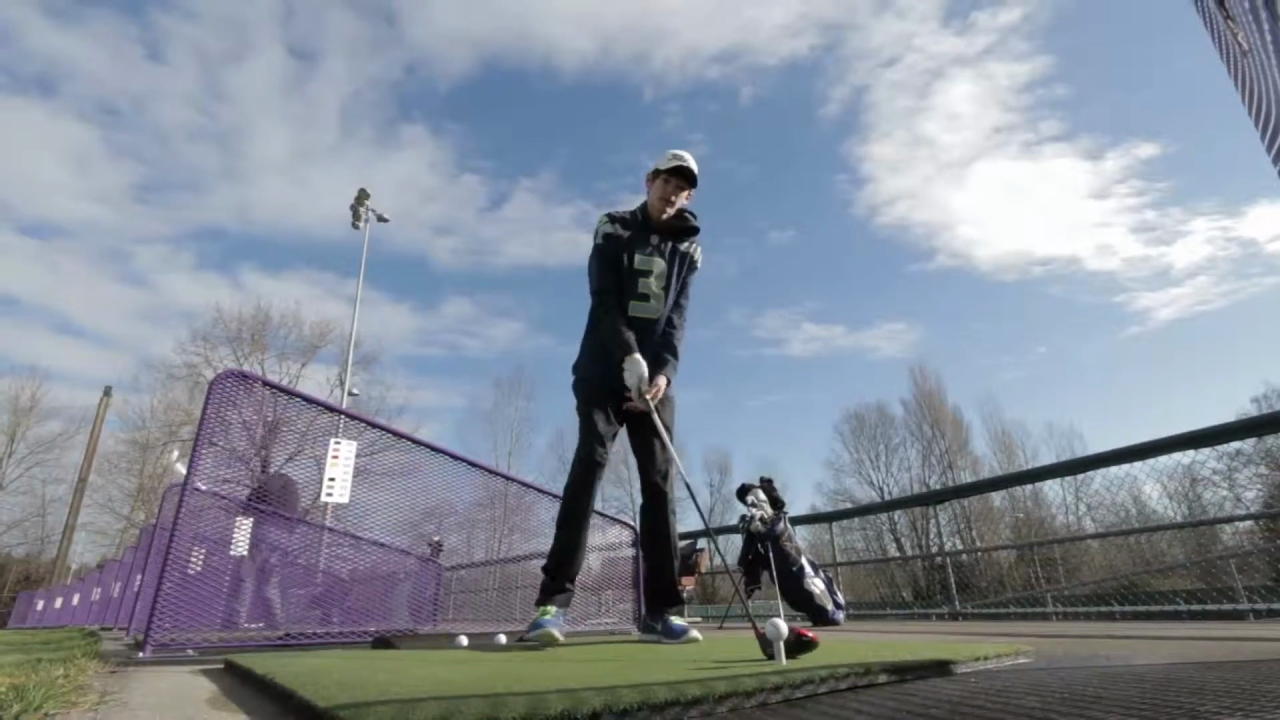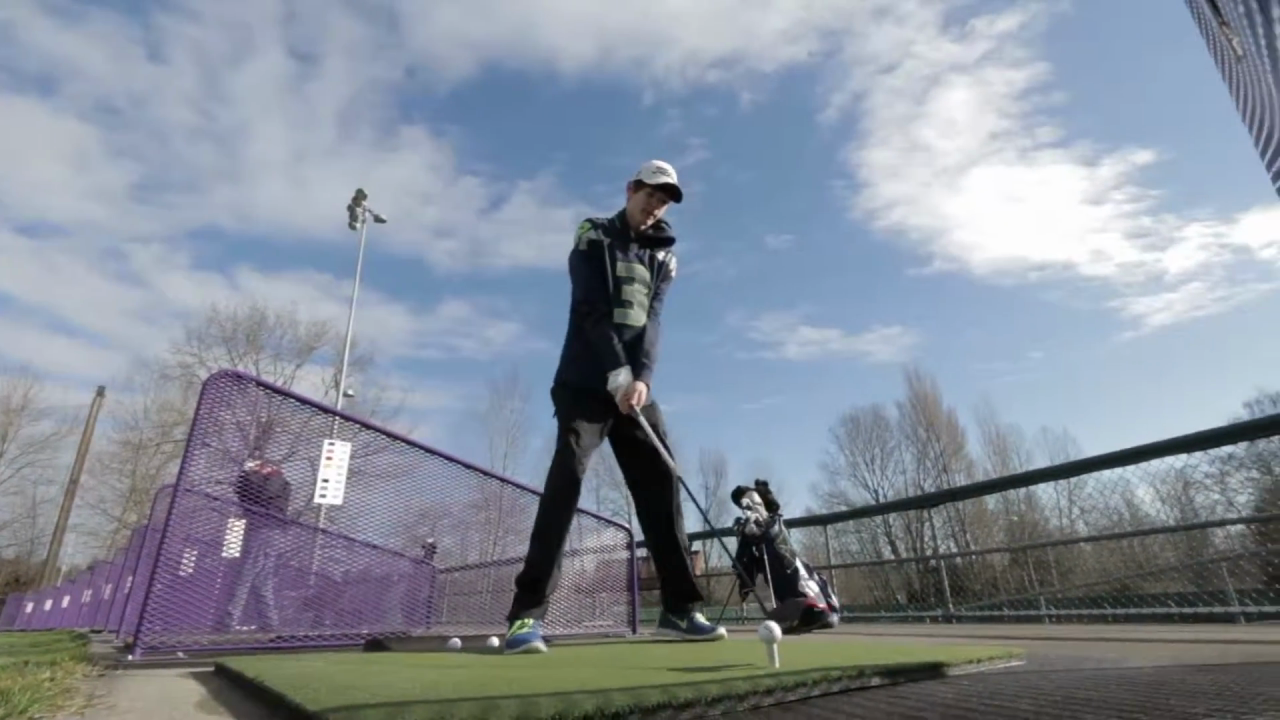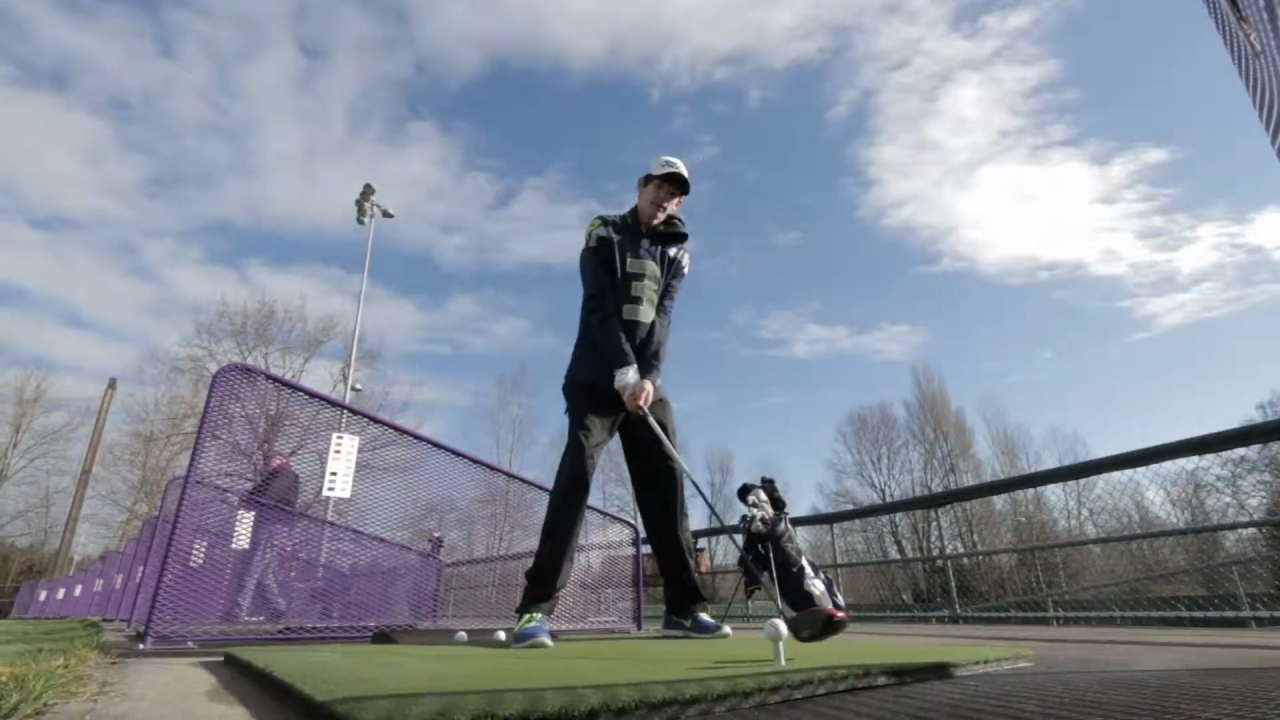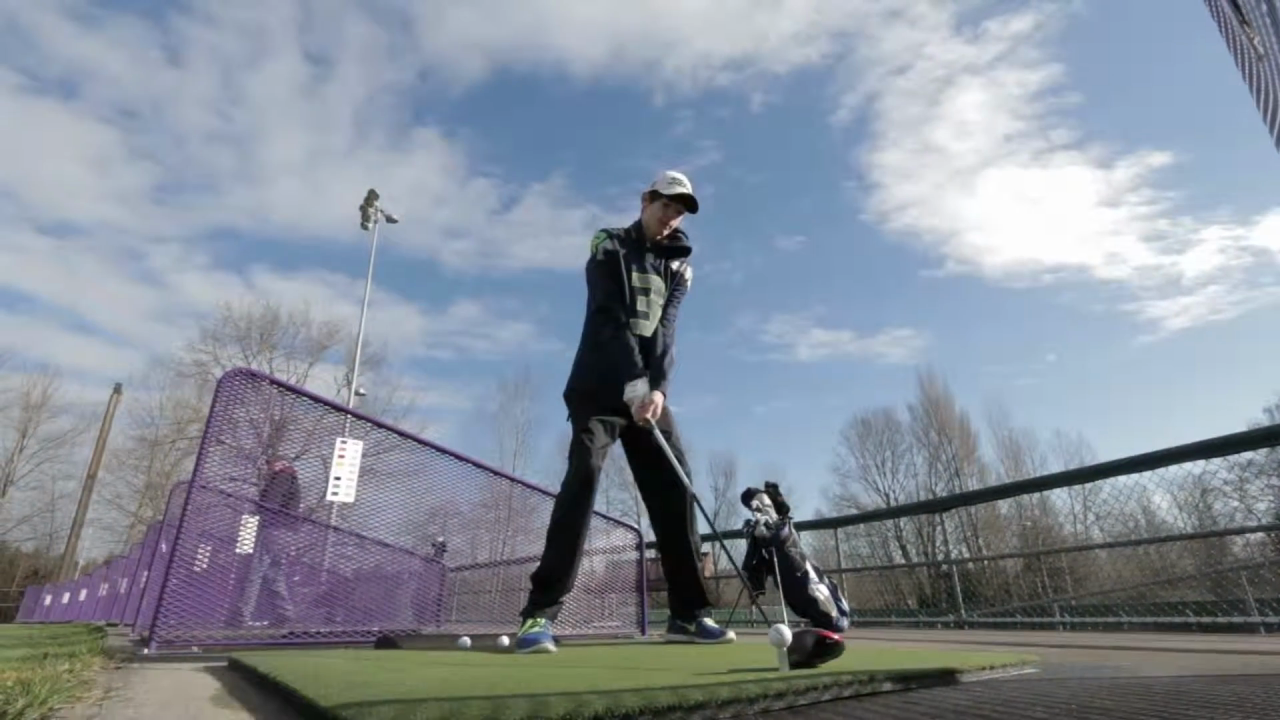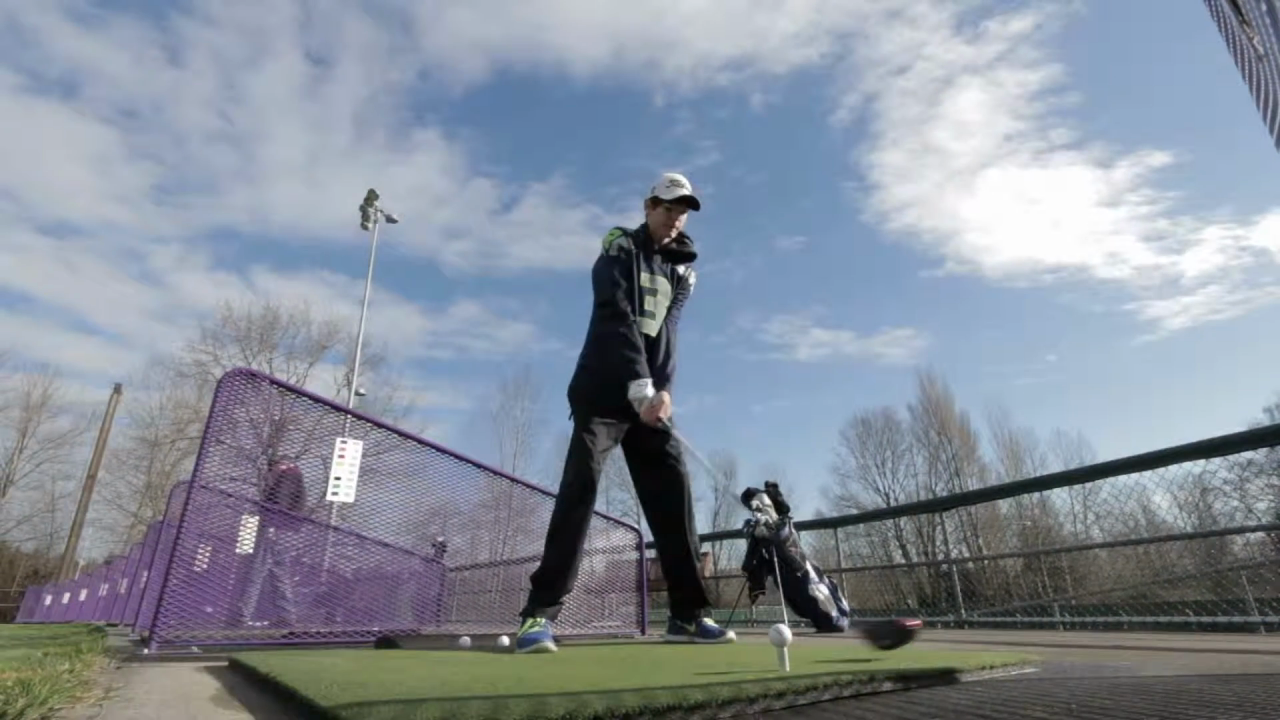
dt=1s
person 1, frame 1
left shoulder: (688, 248)
right shoulder: (614, 230)
left elbow: (677, 316)
right elbow: (606, 302)
left wrist: (664, 373)
right wrist: (631, 358)
left hip: (654, 378)
right hip: (603, 375)
left knee: (659, 484)
right knee: (590, 463)
left ankle: (660, 609)
right ankle: (553, 601)
person 1, frame 2
left shoulder: (662, 257)
right shoulder: (593, 237)
left elbow: (652, 320)
right elbow: (593, 311)
left wrist: (641, 378)
right wrist: (618, 374)
left hip: (635, 384)
right hip: (585, 383)
left knee: (661, 484)
right knee: (566, 478)
left ankle: (679, 606)
right ankle: (526, 615)
person 1, frame 3
left shoulder: (676, 252)
right shoulder: (605, 233)
left elbow: (661, 317)
right elbow: (602, 307)
left wrist: (649, 377)
right wrist: (624, 372)
left hip: (647, 382)
right hip: (596, 378)
left knee: (667, 485)
right knee: (577, 474)
left ankle: (683, 607)
right ankle: (536, 608)
person 1, frame 4
left shoulder: (678, 265)
right shoulder: (610, 246)
left elbow: (665, 329)
right elbow: (612, 320)
left wrist: (658, 389)
right wrist: (635, 384)
left hip: (649, 392)
right hip: (599, 388)
left knee: (675, 488)
right knee: (582, 479)
left ankle: (688, 613)
right ankle: (540, 613)
person 1, frame 5
left shoulder: (682, 269)
right shoulder: (619, 248)
left elbow: (666, 330)
right elbow: (619, 320)
left wrist: (663, 389)
right wrist: (641, 385)
left hip: (649, 396)
right hip: (603, 391)
left knee: (673, 492)
right knee: (581, 484)
left ankle: (688, 613)
right ankle: (540, 613)
